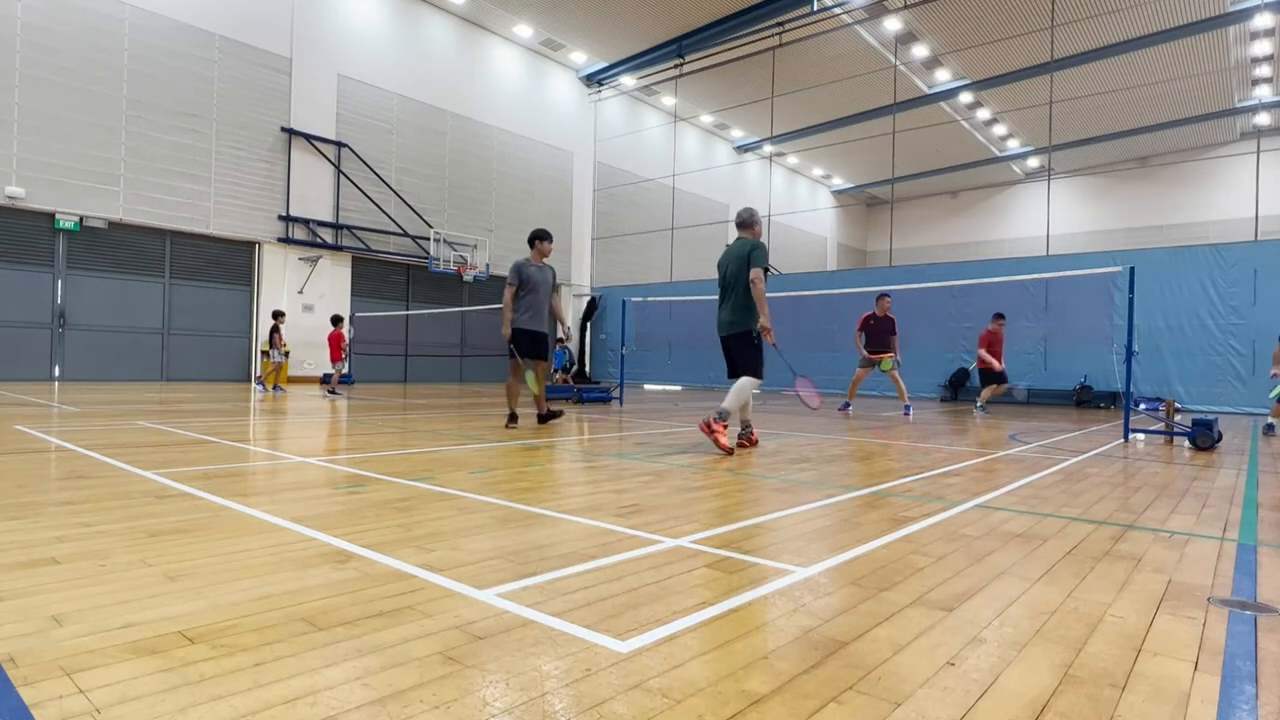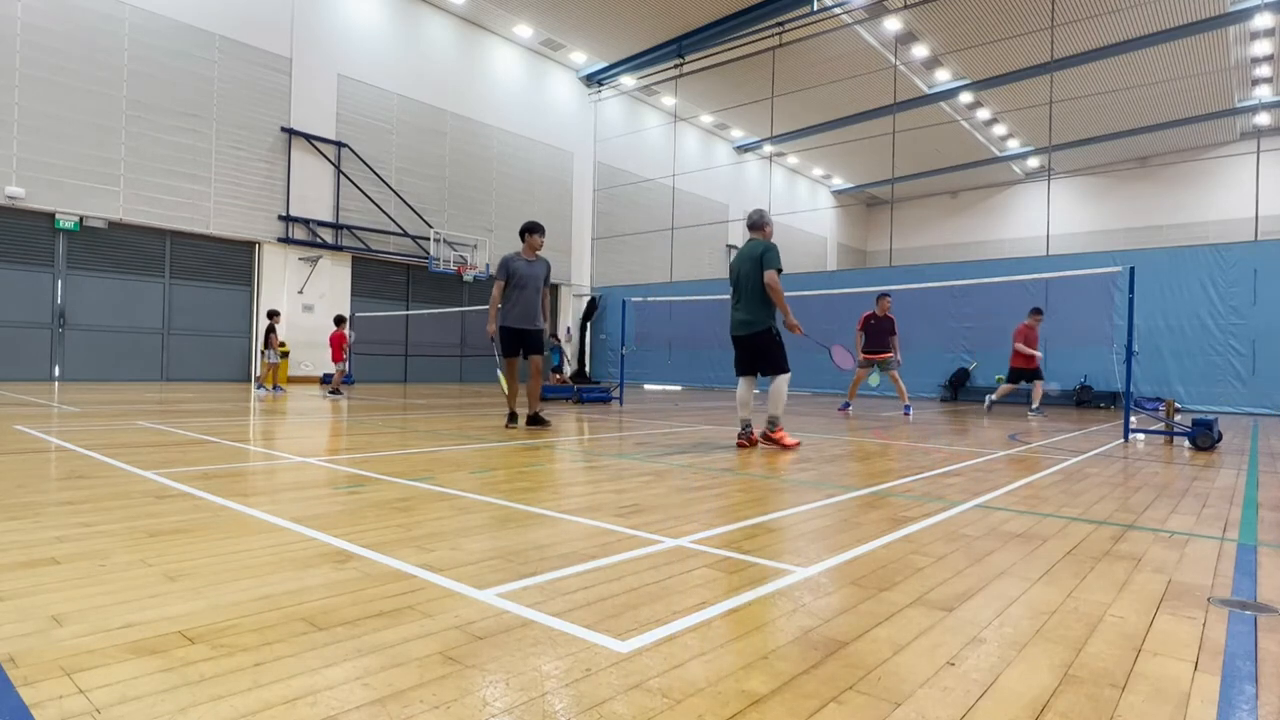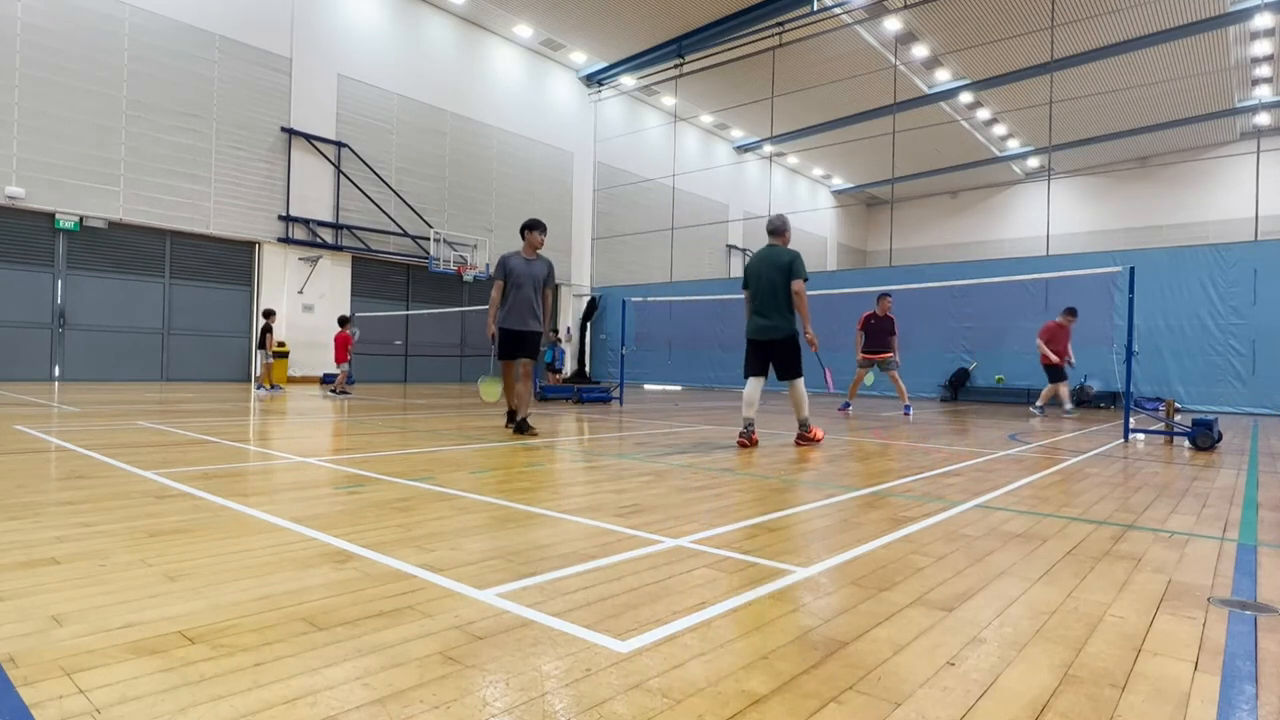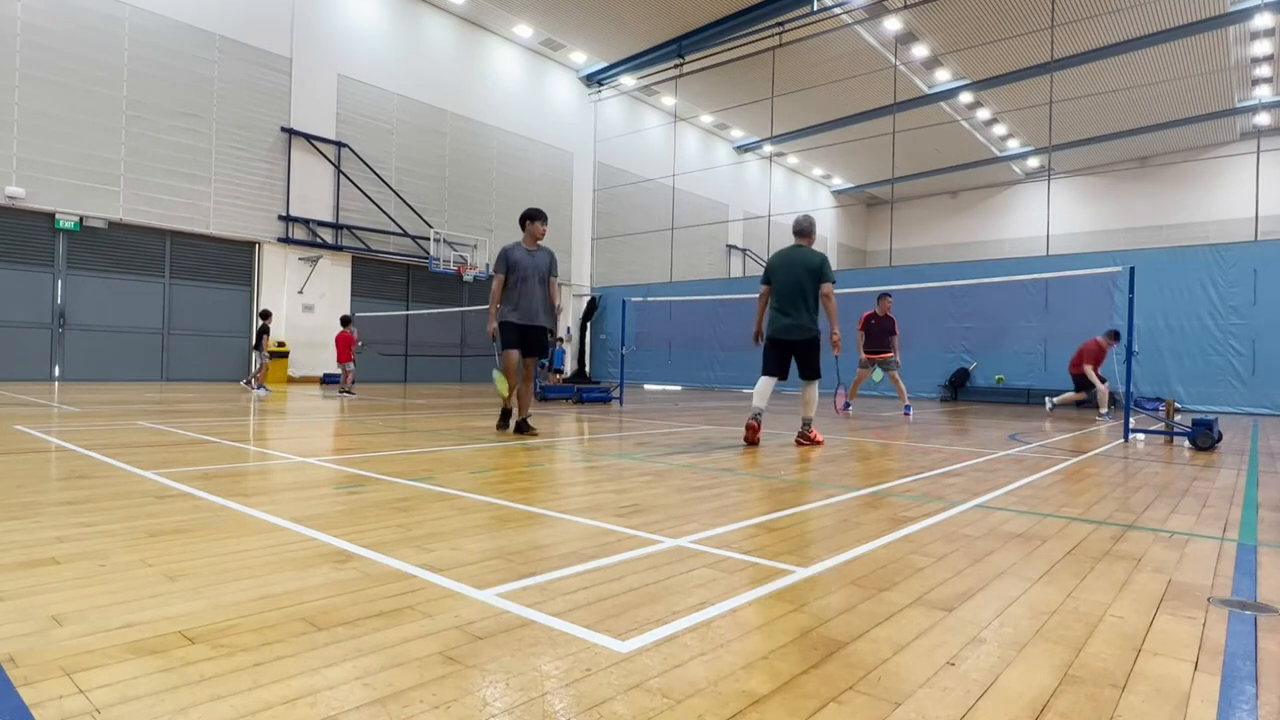
dt=0.3s
person 1, frame 1
left shoulder: (726, 254)
right shoulder: (756, 247)
right elbow: (755, 279)
right wrist: (764, 316)
left hip: (726, 324)
right hip: (745, 324)
left knee: (741, 377)
right knee: (752, 376)
left ankle: (746, 432)
right ankle: (716, 421)
person 1, frame 2
left shoulder: (738, 256)
right shoulder: (767, 248)
right elbow: (770, 281)
right wrist: (788, 315)
left hip: (738, 325)
right hip: (761, 324)
left knee: (745, 378)
right knee: (780, 374)
left ankle: (745, 431)
right ankle: (773, 429)
person 1, frame 3
left shoulder: (753, 260)
right shoulder: (792, 257)
right elbow: (797, 291)
right wrist: (808, 327)
left hip: (755, 331)
right hip: (783, 331)
left knee: (754, 379)
right knee: (795, 379)
left ankle: (747, 430)
right ankle: (805, 430)
person 1, frame 4
left shoulder: (776, 258)
right shoulder: (818, 260)
left elbow: (764, 294)
right elbow: (827, 294)
left wrist: (758, 325)
right wrist: (834, 328)
left hip: (776, 330)
right hip: (805, 331)
left knee: (768, 377)
right knee: (810, 380)
left ankle: (754, 418)
right ankle: (806, 431)
person 2, frame 1
left shoulder: (550, 271)
right shoulder: (520, 266)
left elbow: (554, 300)
right elbow: (508, 296)
left wrist: (564, 325)
right wrist: (506, 324)
left hip: (541, 329)
right hip: (520, 327)
left knee: (541, 371)
right knee: (516, 370)
left ankle: (543, 412)
right ankle: (512, 414)
person 2, frame 2
left shoulder: (544, 265)
right shoulder: (508, 261)
right elbow: (497, 292)
left wrist: (546, 322)
right wrist: (491, 321)
left hip: (534, 326)
right hip: (509, 325)
left knee: (536, 368)
right knee: (511, 370)
left ankle: (534, 413)
right ankle: (512, 413)
person 2, frame 3
left shoulder: (546, 265)
right shoulder: (507, 260)
left elbow: (547, 297)
right elbow: (496, 292)
left wrist: (546, 326)
right wrist: (491, 321)
left hip: (533, 328)
right hip: (507, 326)
left knee: (526, 372)
right knee: (508, 371)
left ankle: (522, 420)
right ankle: (512, 410)
person 2, frame 4
left shoulder: (549, 256)
right shoulder: (507, 251)
left elbow: (553, 287)
right elbow: (498, 286)
left wrist: (557, 311)
right wrist: (492, 316)
left hip: (535, 321)
right hip: (510, 318)
left knee: (527, 372)
right knee: (511, 365)
left ankle: (522, 420)
right ankle: (506, 408)
